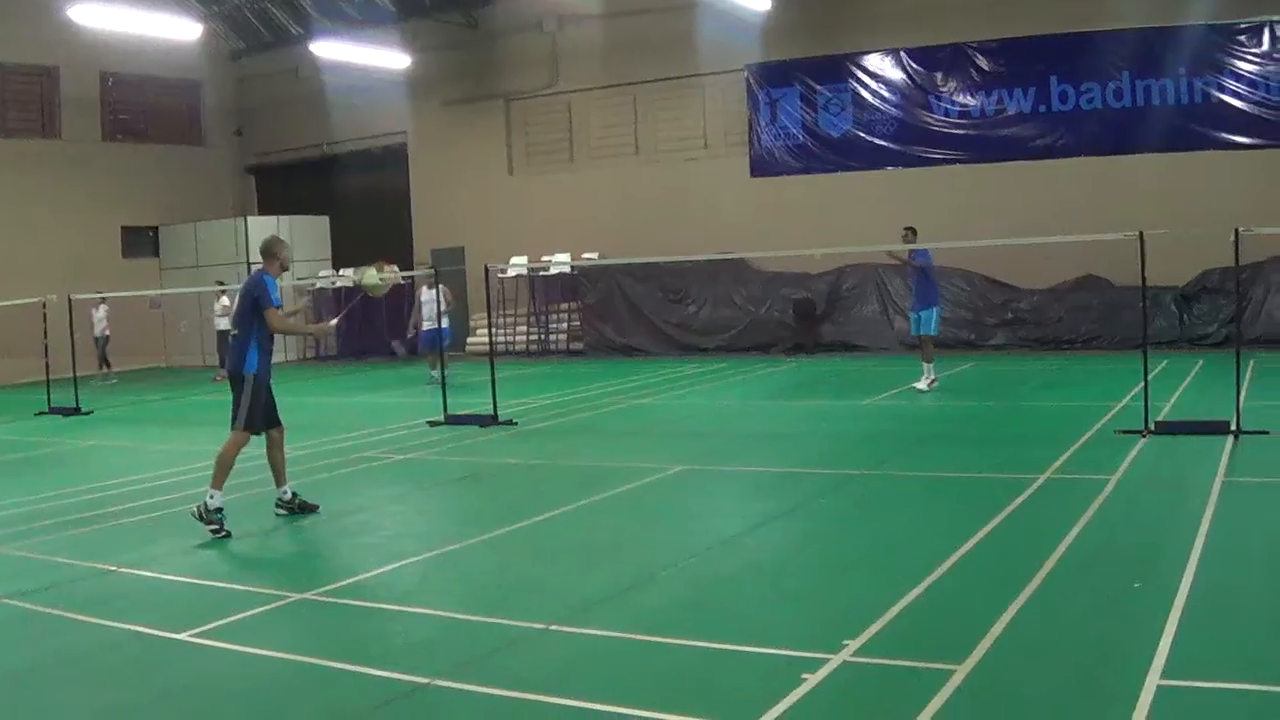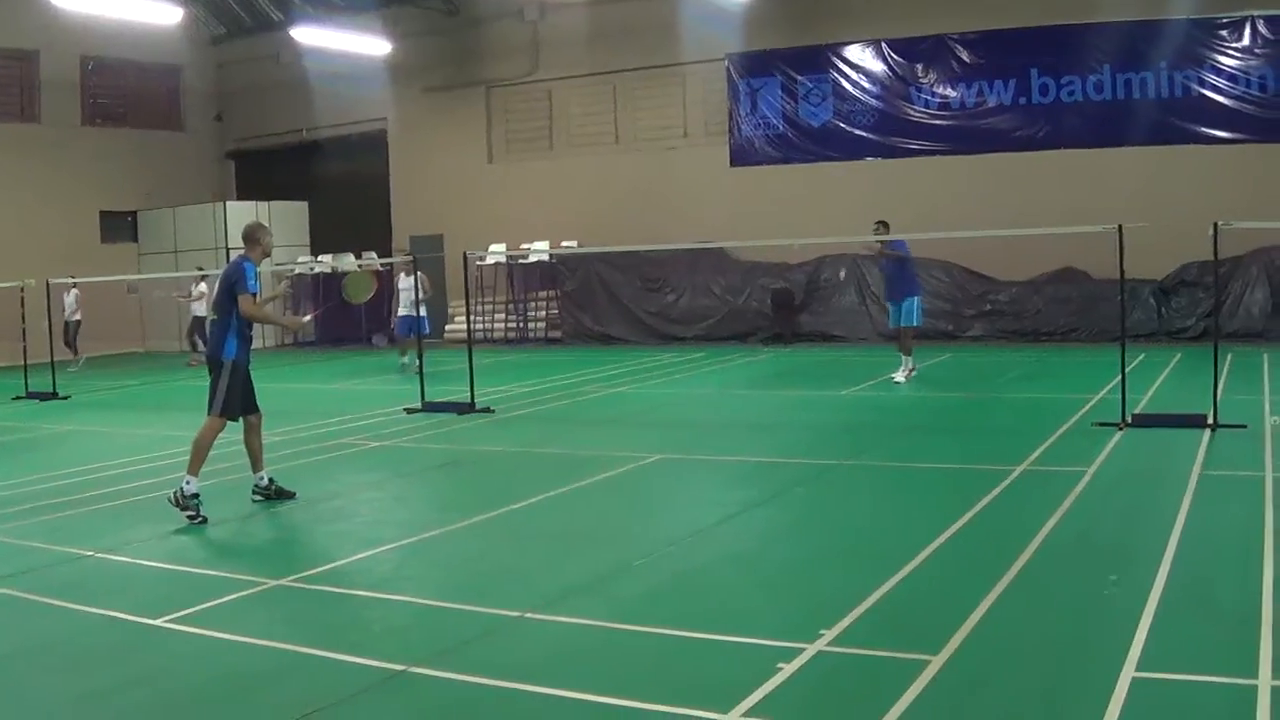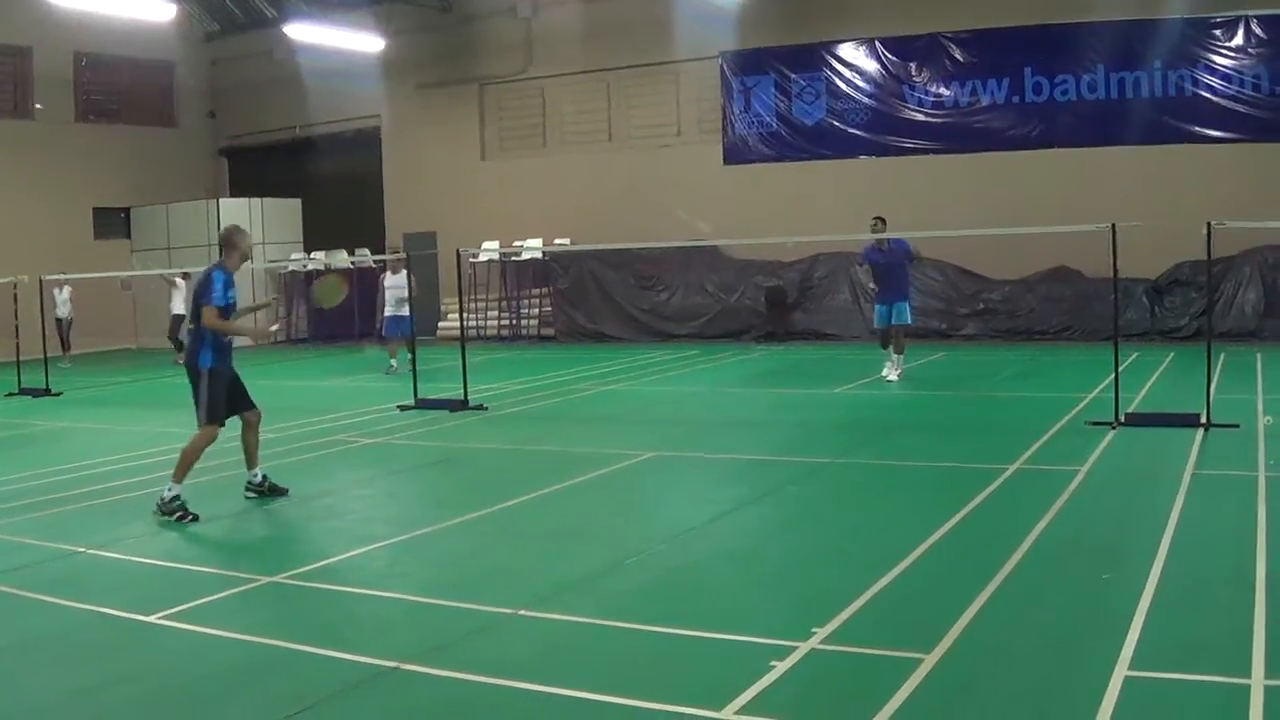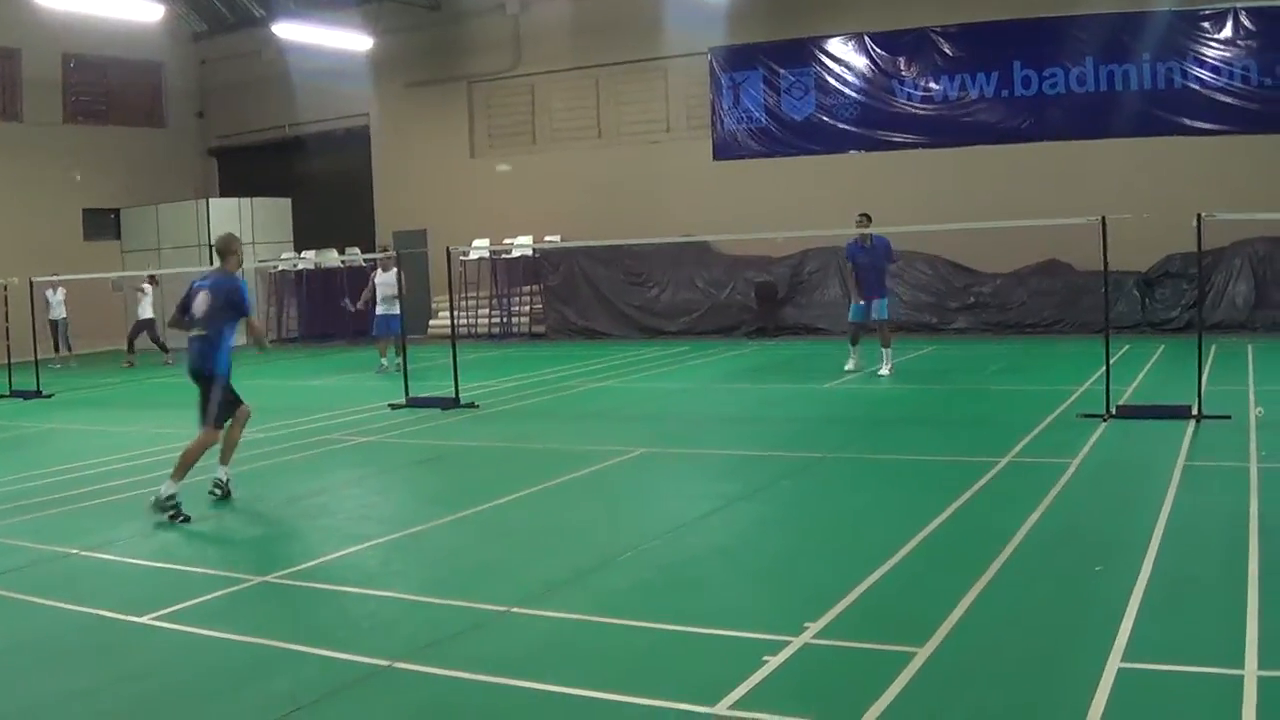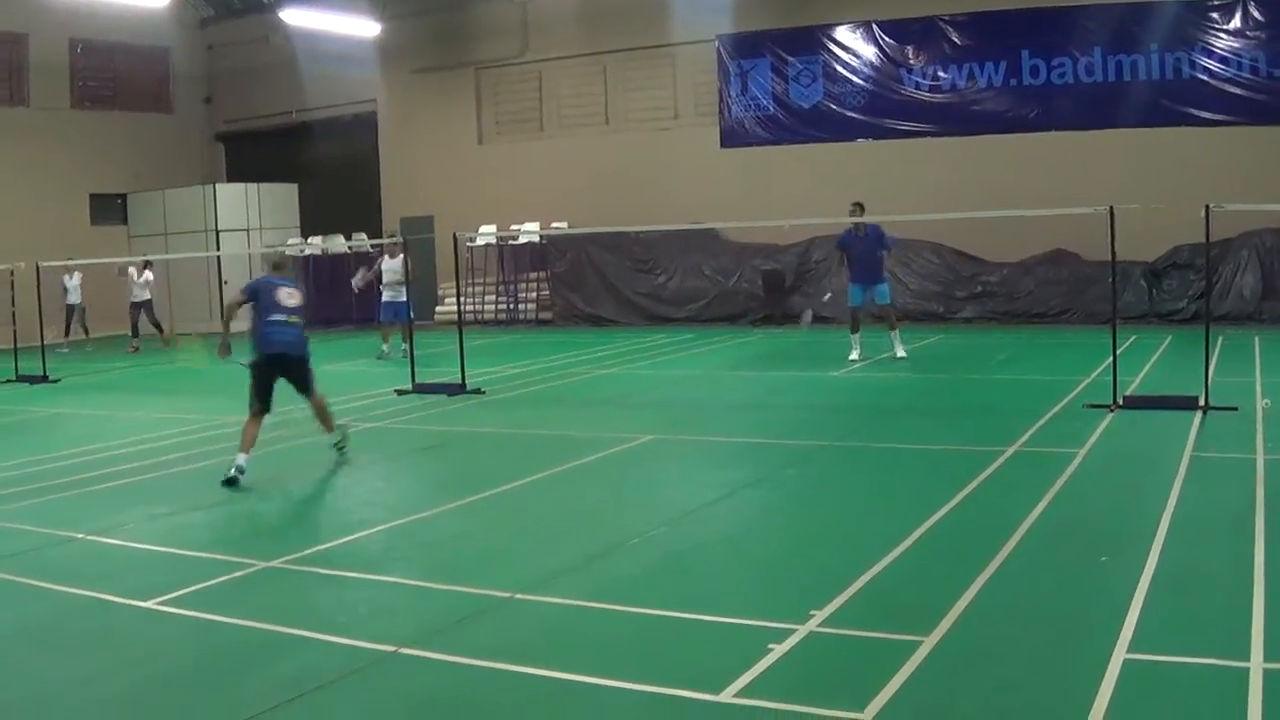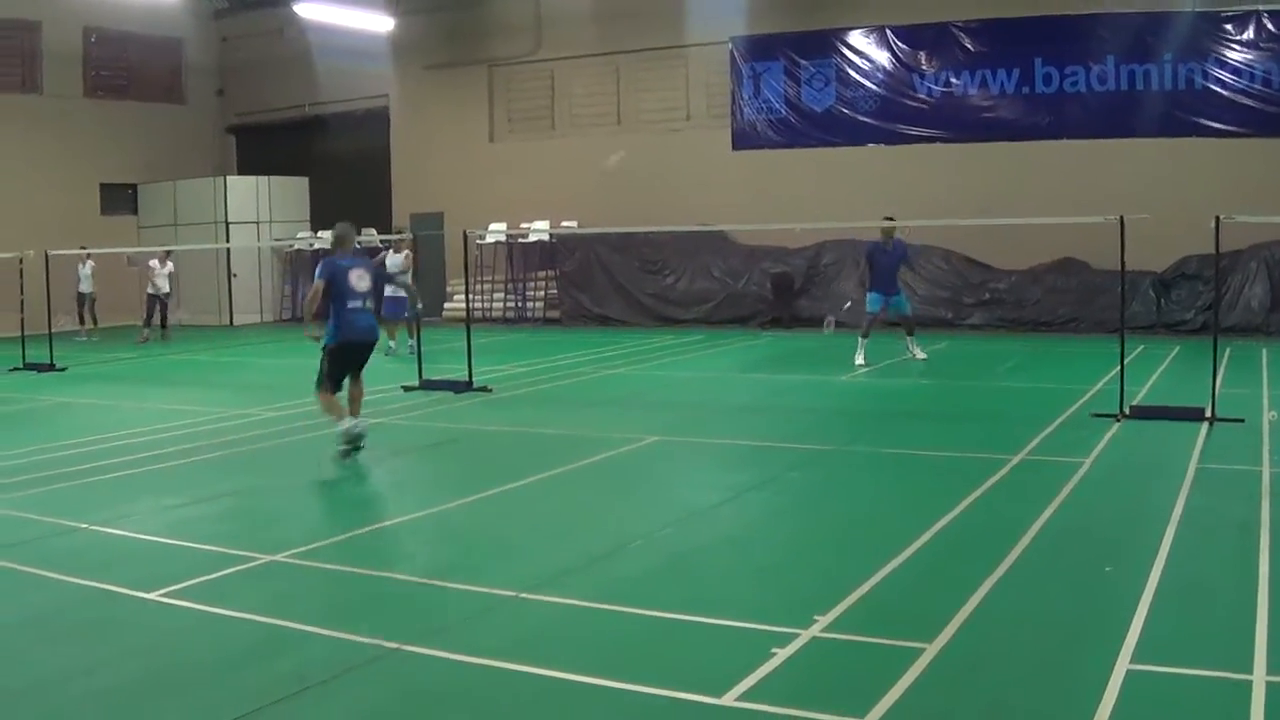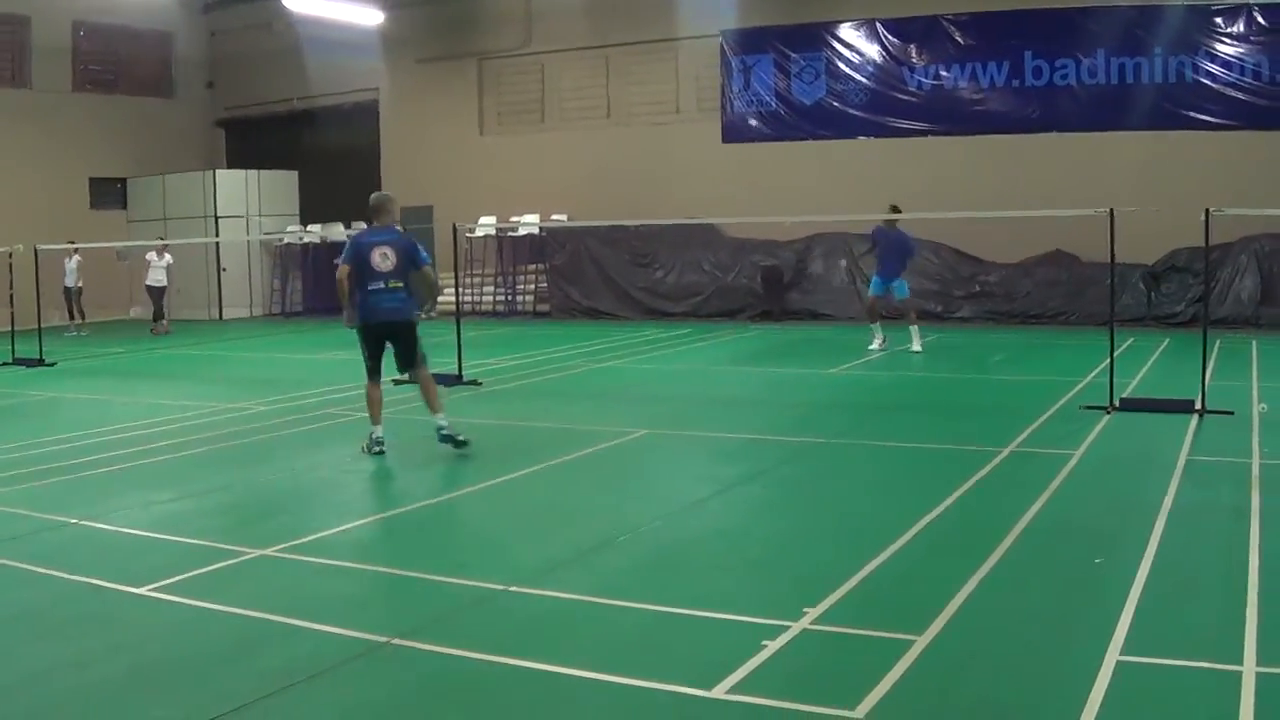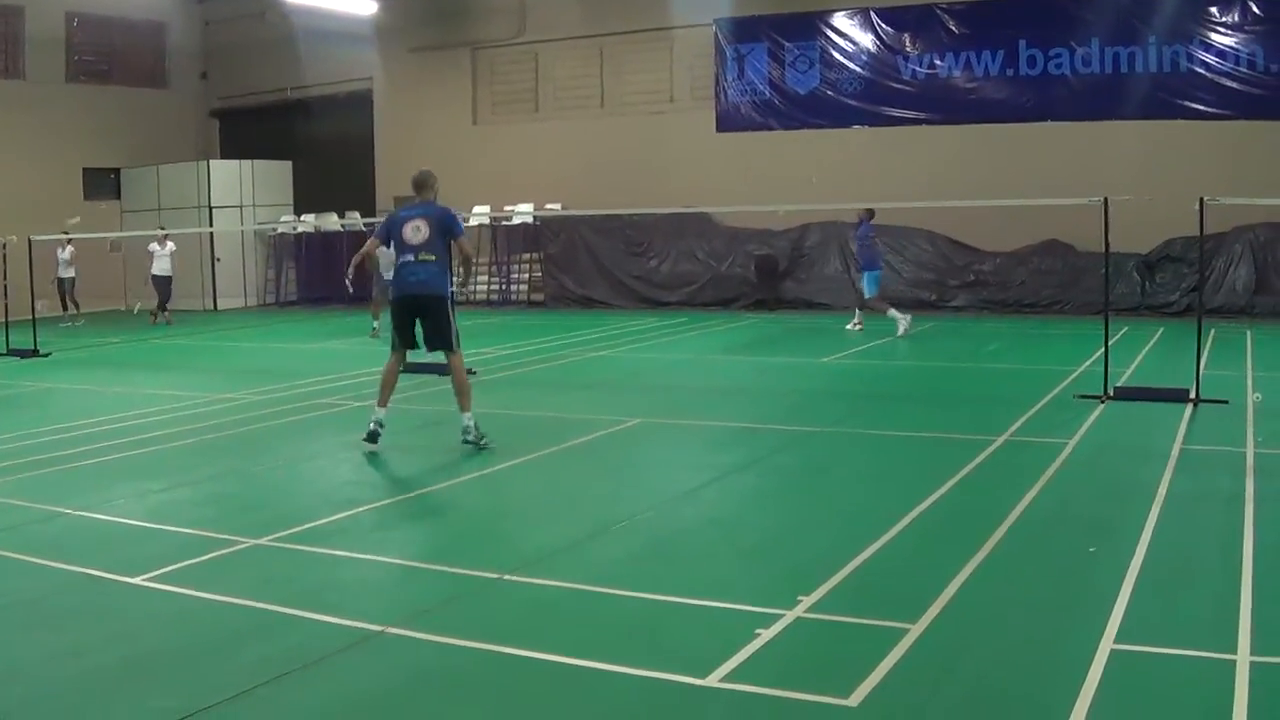
dt=0.4s
person 1, frame 1
left shoulder: (258, 281)
right shoulder: (264, 281)
right elbow: (275, 324)
left wrist: (293, 311)
right wrist: (313, 329)
left hip: (255, 368)
right hip: (249, 369)
left knee: (275, 431)
right knee: (240, 435)
left ankle: (284, 497)
right ankle: (210, 504)
person 1, frame 2
left shoulder: (241, 266)
right shoulder: (245, 267)
right elbow: (247, 310)
left wrist: (272, 296)
right wrist: (286, 321)
left hip: (235, 355)
right hip: (228, 355)
left knee: (253, 418)
right knee: (216, 421)
left ankle: (262, 483)
right ankle: (186, 490)
person 1, frame 3
left shoulder: (224, 276)
right shoulder: (216, 276)
right elbow: (209, 322)
left wrist: (258, 306)
right wrist: (251, 332)
left hip: (220, 362)
right hip: (206, 363)
left knee: (251, 416)
right knee: (209, 431)
left ankle: (255, 480)
right ankle: (170, 496)
person 1, frame 4
left shoulder: (200, 283)
right shoulder: (234, 285)
left elbow: (174, 322)
right elbow: (254, 329)
right wrist: (261, 342)
left hip: (204, 363)
right hip: (213, 366)
left knee: (241, 413)
right knee: (211, 435)
left ankle: (221, 478)
right ankle: (166, 495)
person 1, frame 5
left shoulder: (259, 284)
right shoulder: (299, 292)
left elbow: (233, 304)
left wrist: (225, 338)
left hip: (265, 351)
right hip: (296, 350)
left knee: (257, 414)
right knee: (312, 396)
left ankle: (239, 465)
right ankle: (336, 438)
person 1, frame 6
left shoulder: (328, 264)
right shoulder: (368, 266)
left elbow: (315, 291)
right elbow: (405, 285)
left wrist: (309, 323)
right wrist: (413, 300)
left hip: (341, 335)
right hip: (369, 333)
left knee: (325, 391)
right knee: (354, 379)
left ankle: (348, 426)
right ankle: (354, 425)
person 1, frame 7
left shoulder: (357, 241)
right shoulder: (406, 241)
left elbow: (342, 277)
right elbow: (431, 278)
left wrist: (348, 309)
right wrist: (427, 304)
left hip: (370, 319)
right hip: (403, 315)
left knee: (373, 378)
right knee: (421, 372)
left ankle: (377, 437)
right ankle: (443, 426)
person 1, frame 8
left shoulder: (395, 218)
right shoulder: (445, 214)
left elbow: (369, 250)
right elbow: (465, 252)
right wrist: (466, 277)
left hip: (402, 293)
right hip: (435, 292)
left knee: (397, 357)
right knee: (454, 356)
left ankle: (377, 421)
right ankle: (468, 426)
